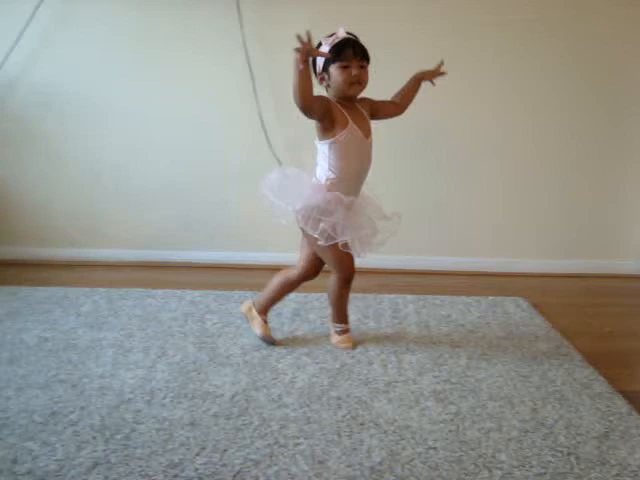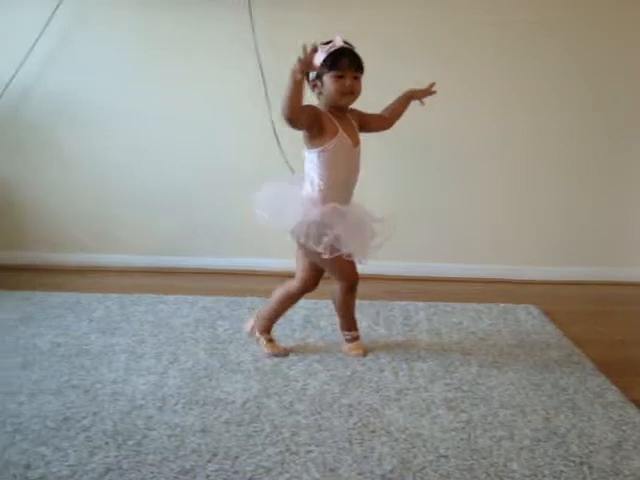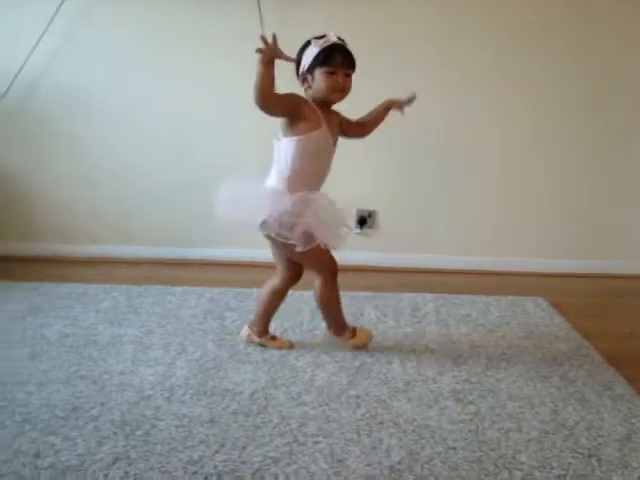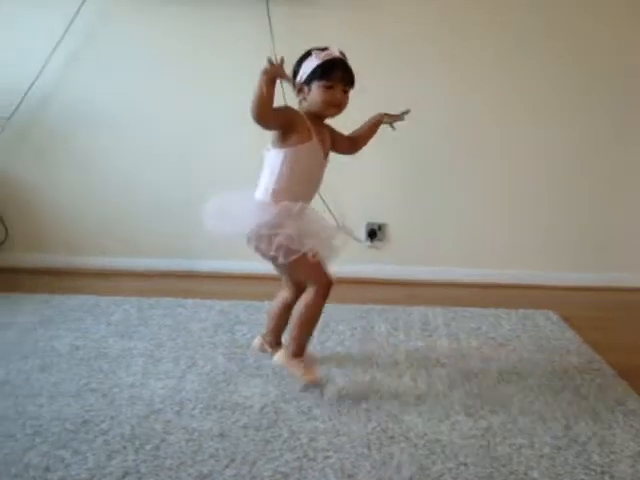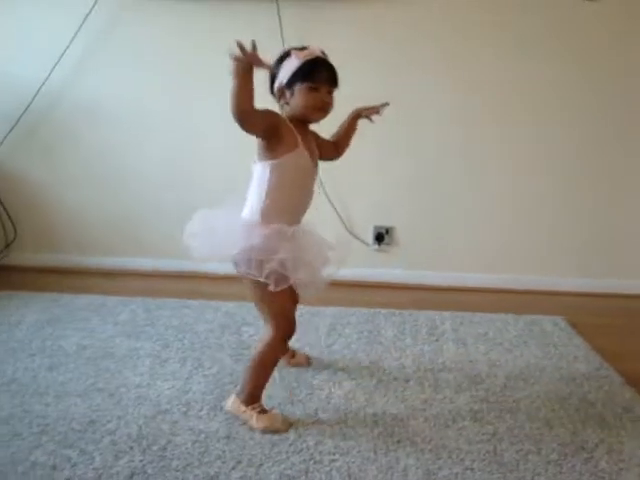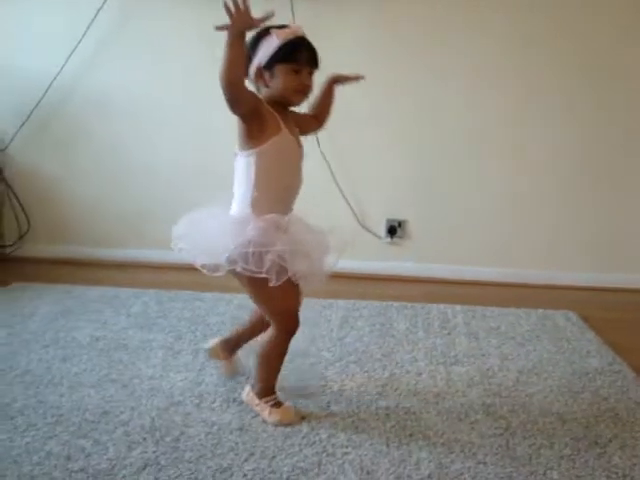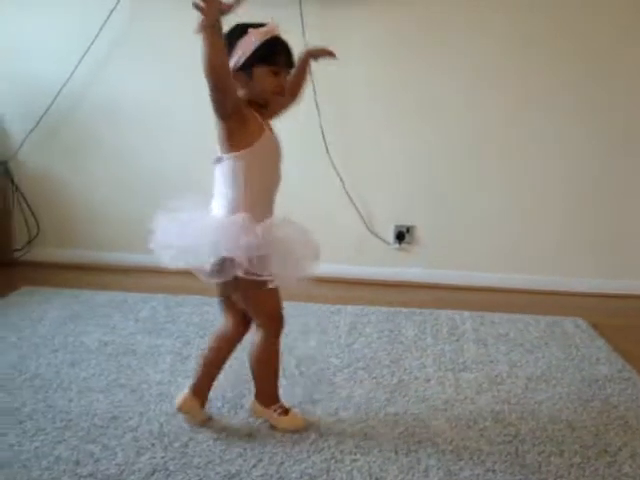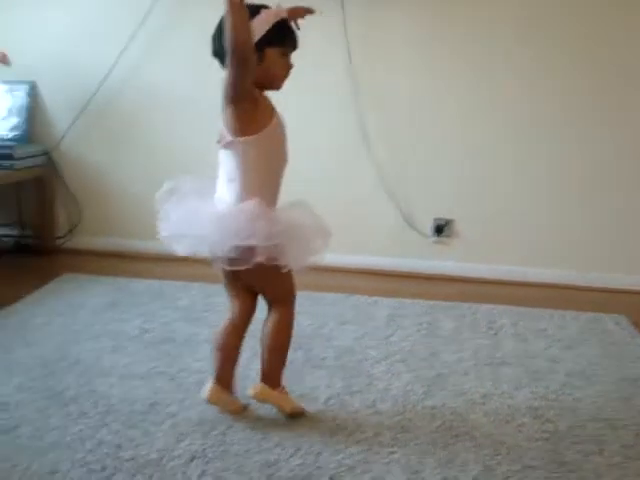
dt=0.2s
person 1, frame 1
left shoulder: (363, 108)
right shoulder: (326, 108)
left elbow: (396, 105)
right elbow: (303, 103)
left wrist: (418, 77)
right wrist: (301, 65)
left hip: (340, 206)
right hip: (321, 205)
left knee: (307, 268)
right knee: (344, 269)
left ankle: (257, 308)
right ankle: (339, 326)
person 1, frame 2
left shoulder: (352, 118)
right shoulder: (316, 118)
left elbow: (383, 120)
right elbow: (291, 116)
left wrist: (410, 95)
right wrist: (299, 76)
left hip: (326, 216)
right hip: (314, 217)
left knee: (306, 279)
right knee: (348, 278)
left ankle: (259, 324)
right ankle: (349, 334)
person 1, frame 3
left shoulder: (331, 118)
right shoulder: (297, 106)
left elbow: (360, 128)
right elbow: (264, 102)
left wrist: (388, 106)
right wrist: (267, 62)
left hip: (295, 208)
right hip: (283, 210)
left knee: (288, 274)
right knee: (327, 270)
left ankle: (256, 329)
right ankle: (341, 331)
person 1, frame 4
left shoulder: (324, 131)
right shoulder: (290, 118)
left elbow: (351, 145)
right elbow: (261, 116)
left wrist: (378, 119)
right wrist: (269, 80)
left hip: (289, 220)
right hip: (272, 221)
left knee: (298, 284)
right knee: (320, 284)
left ankle: (269, 339)
right ankle: (292, 353)
person 1, frame 5
left shoulder: (308, 137)
right shoulder: (274, 128)
left elbow: (335, 148)
right elbow: (242, 114)
left wrist: (355, 116)
right wrist: (244, 72)
left hip: (280, 241)
right hip: (259, 243)
left knee: (287, 308)
right knee: (282, 323)
left ankle: (277, 351)
right ankle: (246, 399)
person 1, frame 6
left shoulder: (283, 119)
right shoulder: (253, 112)
left elbow: (315, 121)
right elbow: (230, 83)
left wrist: (330, 84)
right wrist: (240, 35)
left hip: (267, 236)
right hip: (251, 238)
left knee: (275, 314)
right knee: (286, 319)
left ankle: (227, 345)
right ankle: (262, 394)
person 1, frame 7
left shoulder: (255, 116)
right shoulder: (233, 114)
left elbow: (287, 98)
right elbow: (216, 76)
left wrist: (304, 62)
left hip: (233, 238)
right hip: (237, 242)
left knee: (236, 322)
right knee: (269, 323)
left ankle: (194, 395)
right ankle: (267, 402)
person 1, frame 8
left shoulder: (246, 95)
right shoulder: (240, 94)
left elbow: (258, 56)
right elbow: (239, 49)
left hip: (229, 220)
right hip: (244, 225)
left knee: (243, 308)
right knee: (283, 301)
left ankle: (221, 386)
right ankle: (270, 384)
